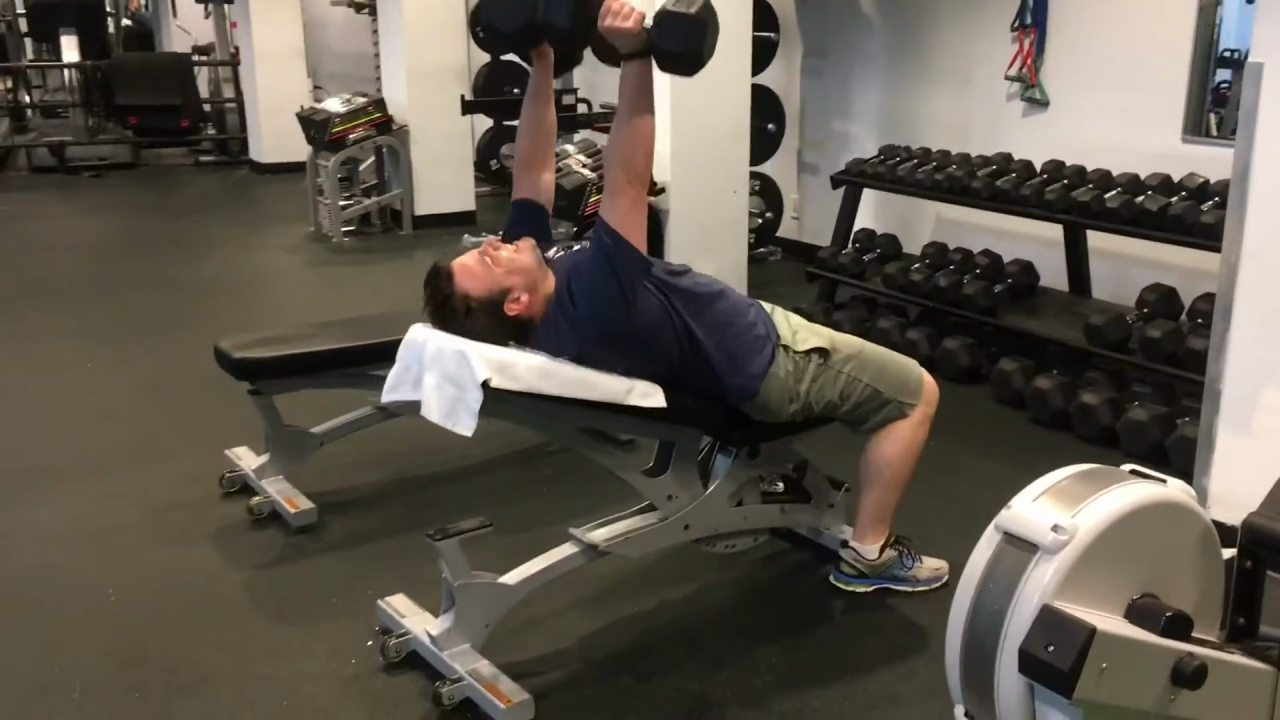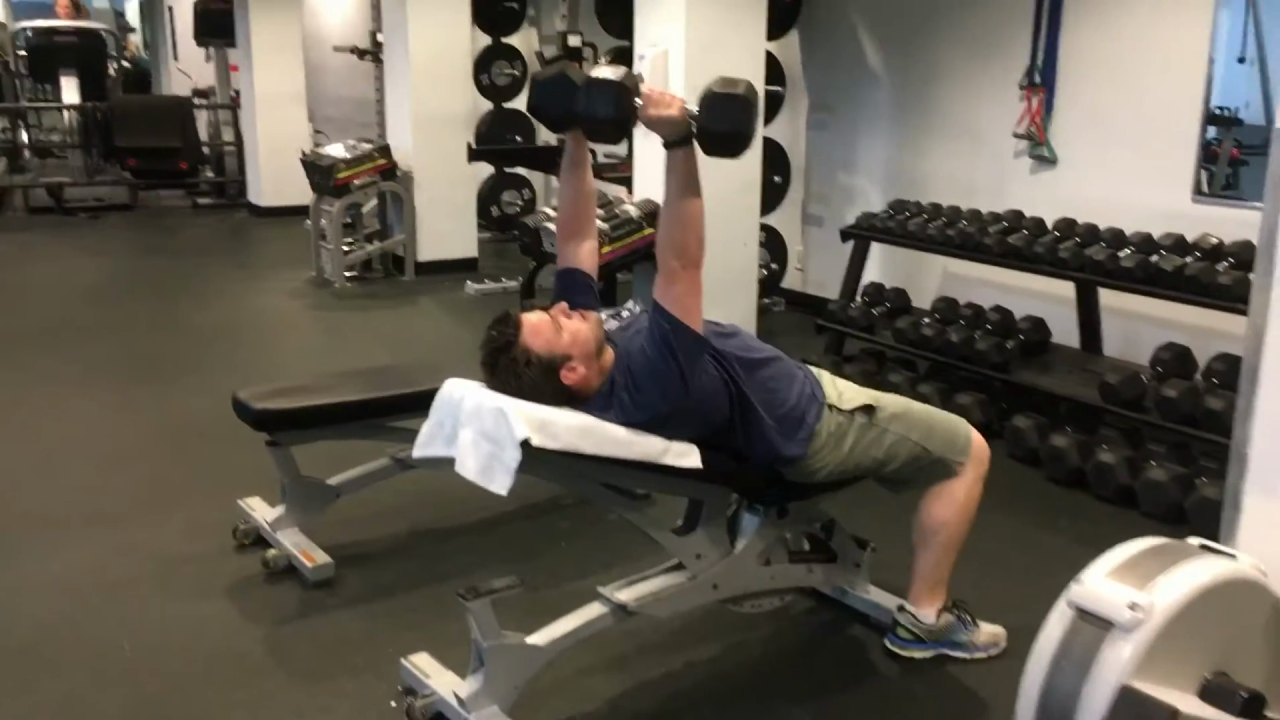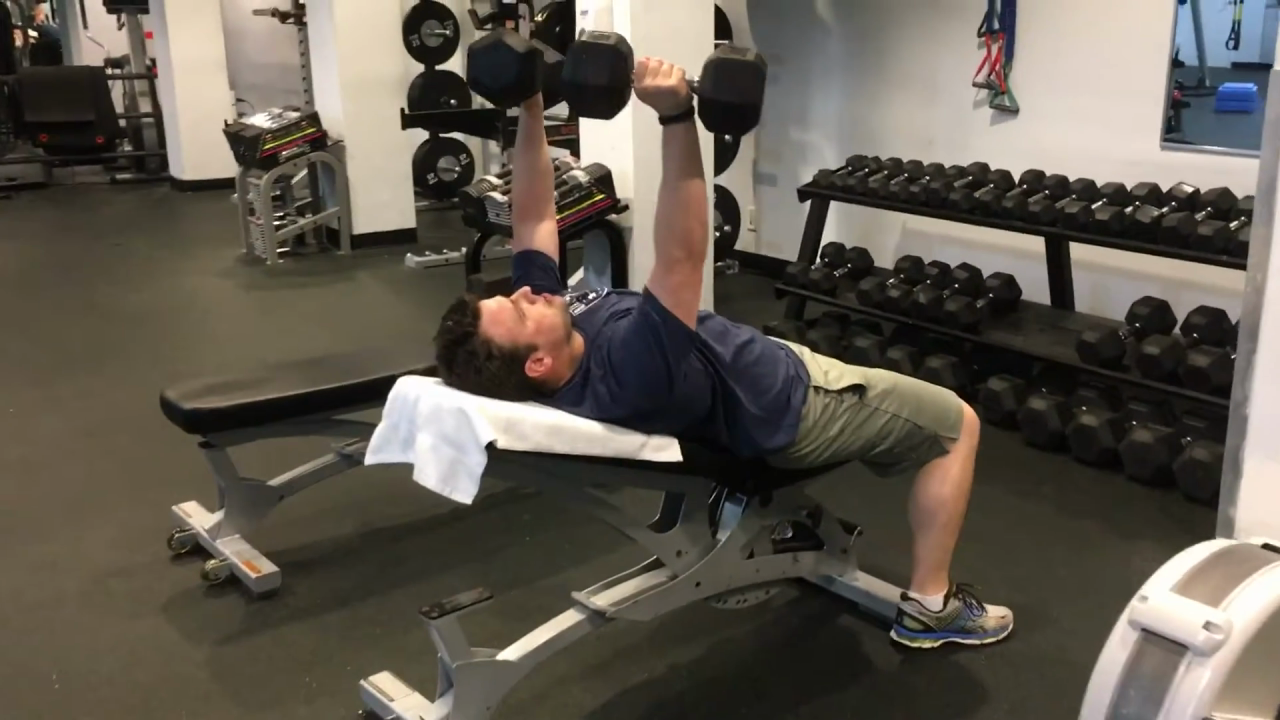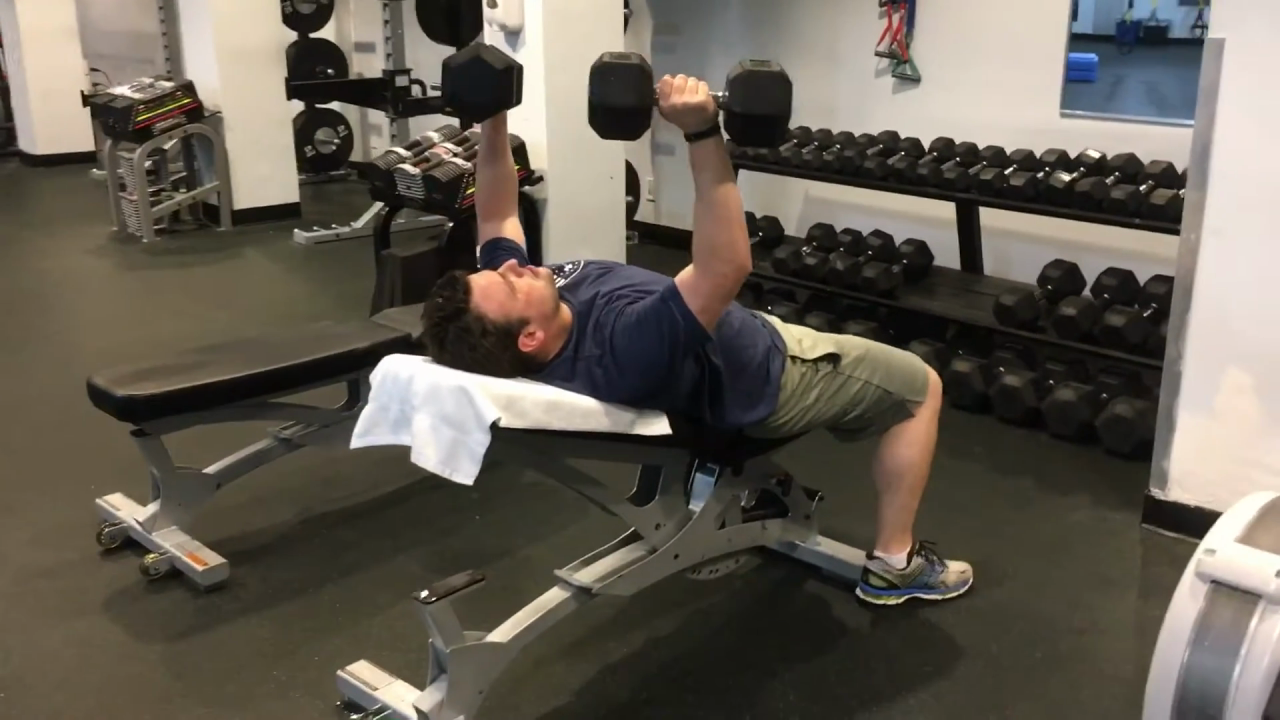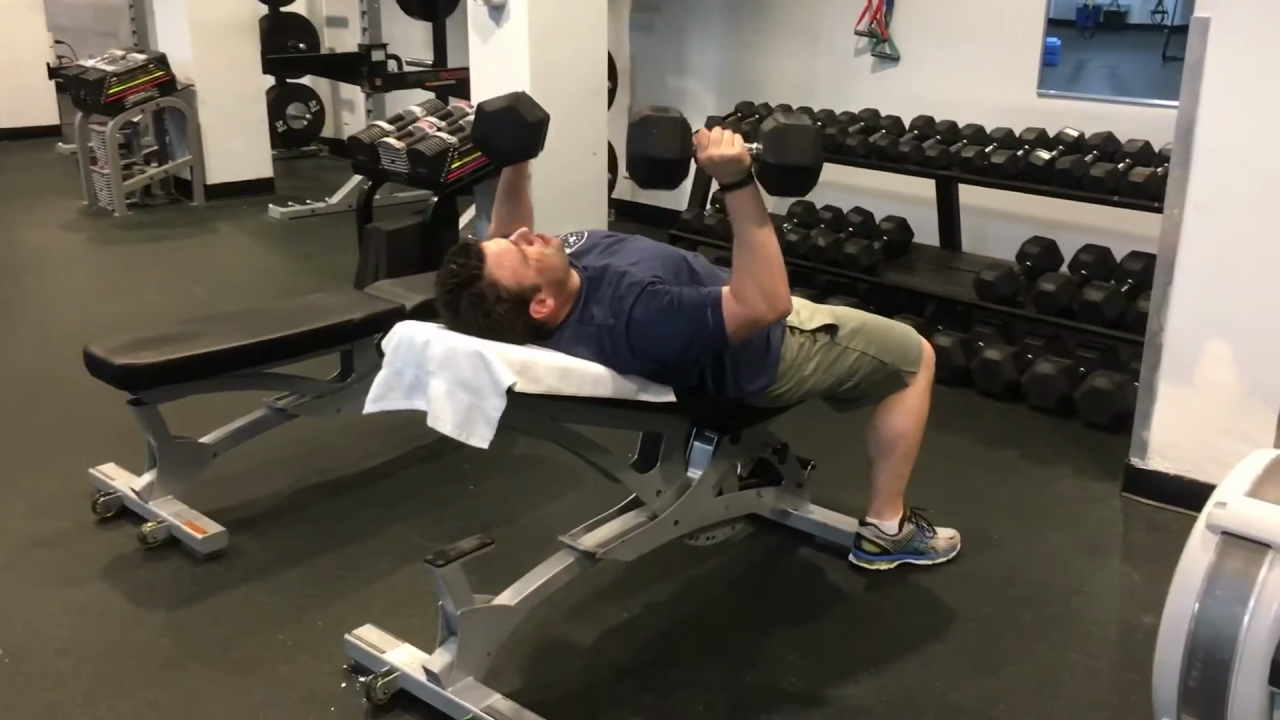
dt=1s
person 1, frame 1
left shoulder: (527, 257)
right shoulder: (590, 309)
left elbow: (535, 167)
right elbow: (628, 183)
left wrist: (542, 60)
right wrist: (635, 56)
left hip: (738, 325)
right hip: (764, 365)
right knee: (916, 393)
right ankle: (867, 554)
person 1, frame 2
left shoulder: (581, 341)
right shoulder: (647, 390)
left elbow: (576, 239)
right elbow: (680, 266)
left wrist: (576, 137)
right wrist: (678, 141)
right hip: (807, 424)
right knee: (967, 451)
right ankle: (924, 617)
person 1, frame 3
left shoulder: (535, 326)
right shoulder: (622, 378)
left elbow: (533, 220)
right elbow: (683, 256)
left wrist: (529, 109)
right wrist: (676, 116)
right hip: (788, 405)
right knee: (957, 424)
right ankle: (930, 605)
person 1, frame 4
left shoulder: (506, 316)
right shoulder: (616, 353)
left elbow: (495, 216)
right elbow: (726, 267)
left wrist: (493, 118)
right wrist: (702, 132)
right hip: (762, 373)
right knee: (920, 386)
right ankle: (893, 563)
person 1, frame 5
left shoulder: (522, 295)
right shoulder: (625, 320)
left elbow: (507, 231)
right elbow: (766, 304)
left wrist: (515, 156)
right wrist: (736, 180)
left hip: (722, 325)
right hip: (765, 348)
right knee: (914, 357)
right ankle: (885, 531)
